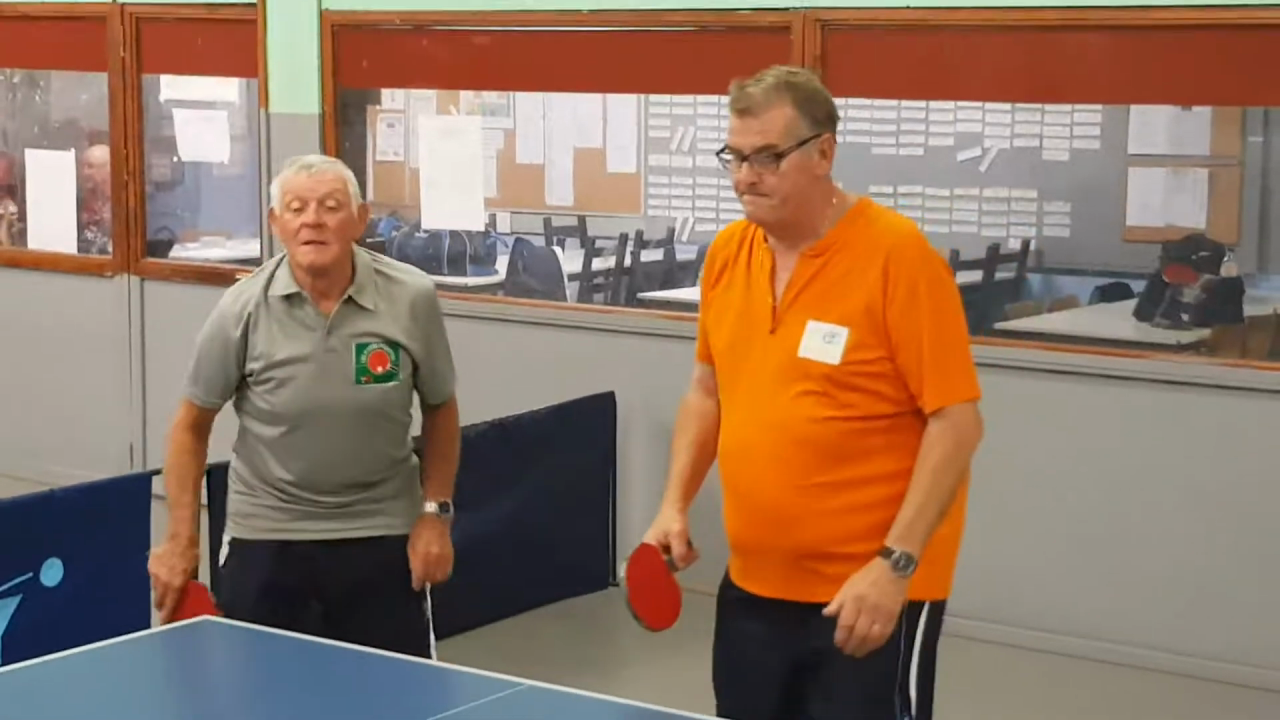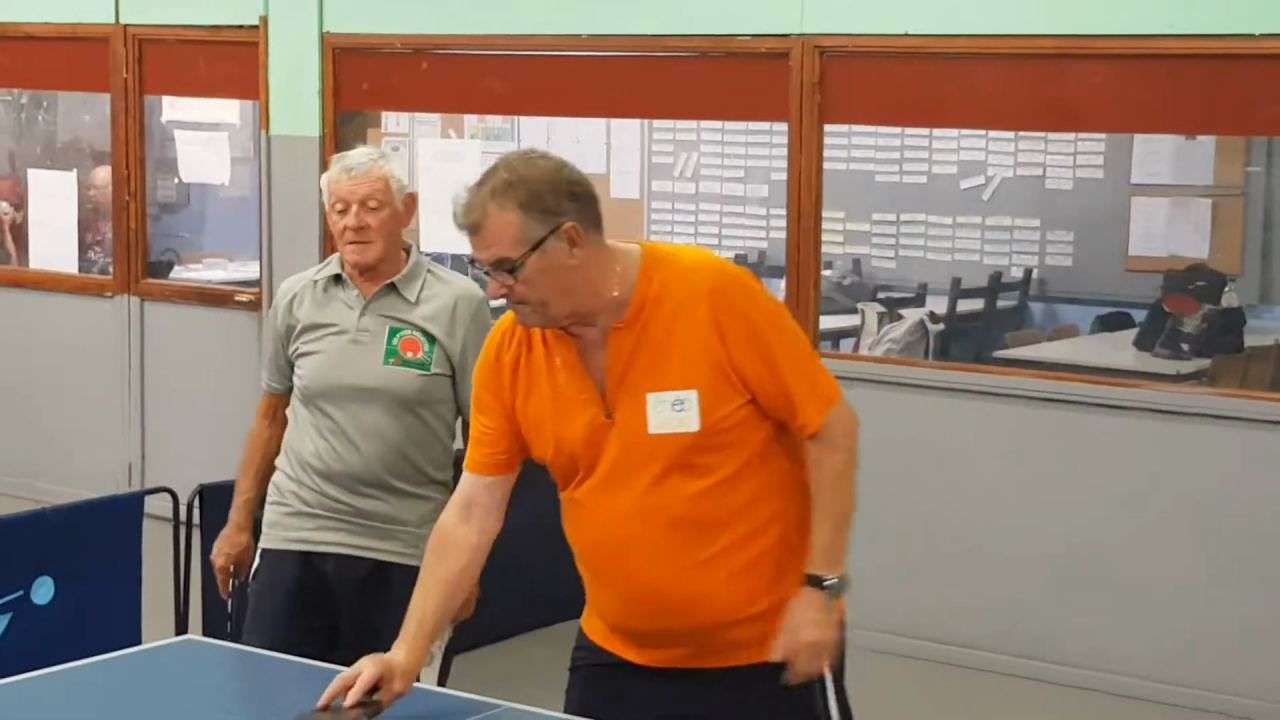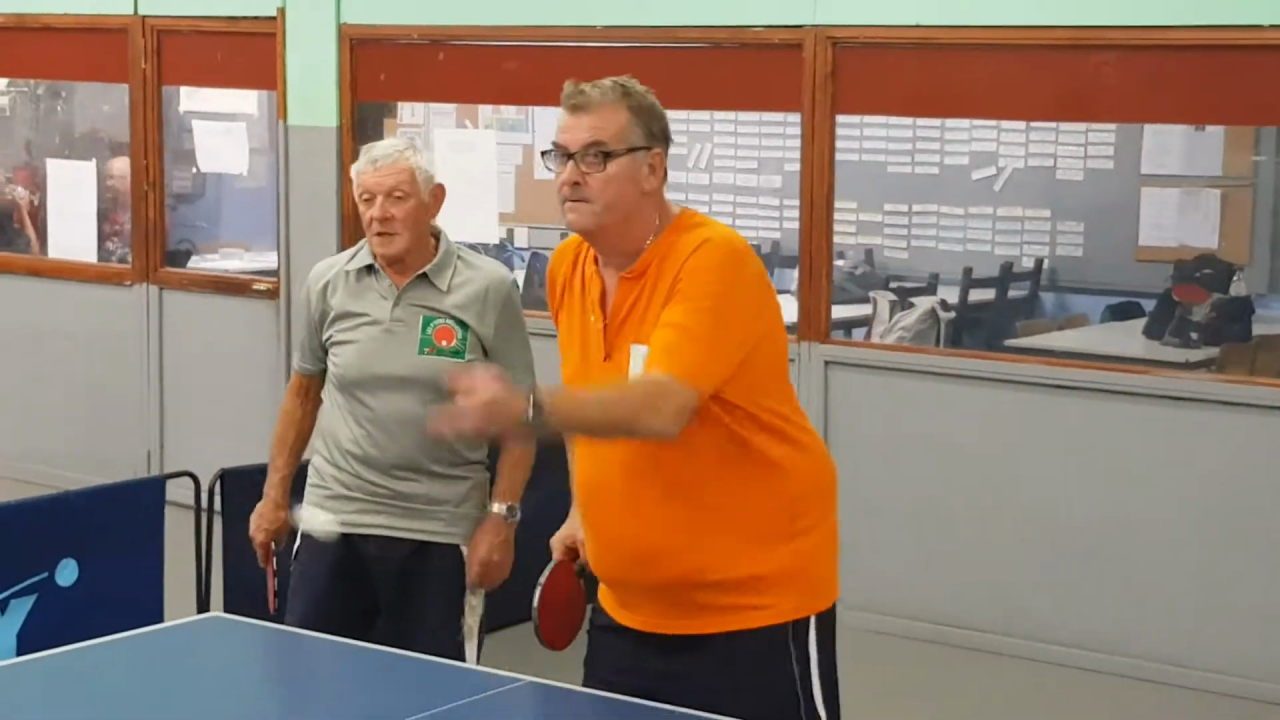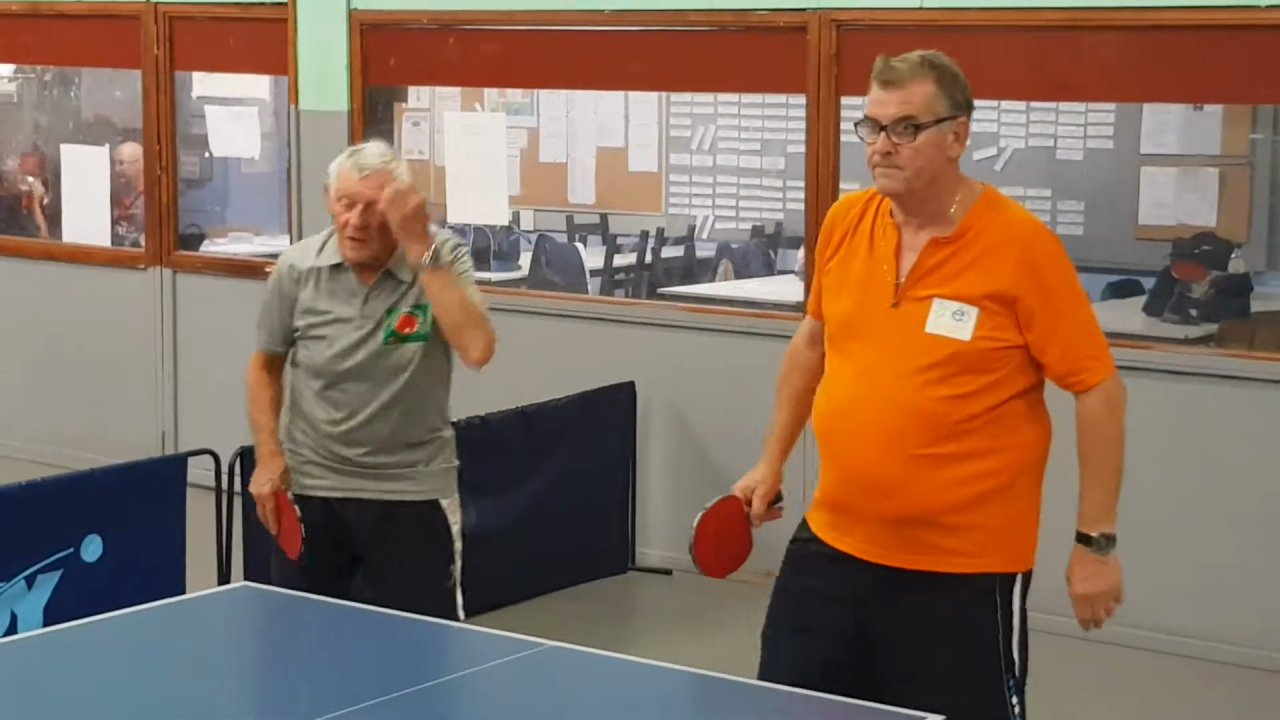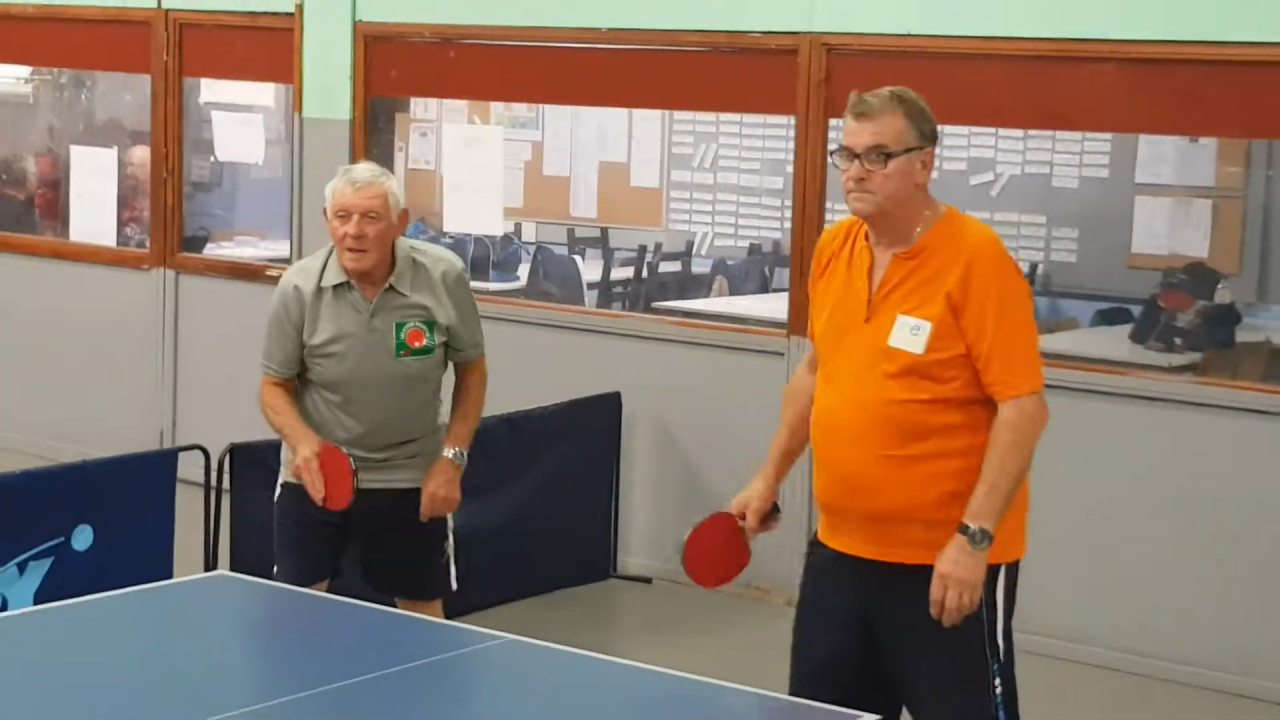
dt=1s
person 1, frame 1
left shoulder: (896, 253)
right shoulder: (727, 252)
left elbow: (958, 420)
left wrist: (895, 565)
right wrist: (675, 503)
left hip: (871, 588)
right hip: (754, 585)
person 1, frame 2
left shoulder: (713, 294)
right shoulder: (508, 351)
left elbow: (832, 430)
right elbow: (473, 512)
left wrist: (821, 587)
right wrist: (407, 652)
left hip: (766, 645)
right hip: (618, 650)
person 1, frame 3
left shoulder: (711, 259)
right shoulder: (567, 266)
left elbow: (661, 407)
left wrist: (527, 407)
right wrist: (586, 510)
left hip: (753, 606)
person 1, frame 4
left shoulder: (1020, 243)
right shoulder: (844, 221)
left elbow: (1100, 390)
left wrist: (1095, 540)
right wrist: (772, 460)
left hip: (961, 566)
right hip: (831, 544)
person 1, frame 5
left shoulder: (977, 258)
right shoulder: (833, 247)
left elbow: (1024, 407)
left wrist: (974, 537)
right wrist: (769, 477)
left hip: (947, 558)
right hip: (840, 548)
person 2, frame 1
left shoulder: (411, 297)
right shoulder: (243, 308)
left elbow: (440, 410)
right elbow: (191, 424)
left wrist: (435, 513)
right wrist: (179, 539)
left hip: (383, 531)
right hip: (267, 532)
person 2, frame 2
left shoulder: (458, 303)
right shoulder: (296, 298)
right elbow: (271, 416)
right wrist: (239, 521)
left hip: (403, 554)
right hip: (294, 542)
person 2, frame 3
left shoulder: (488, 288)
right shoulder: (327, 283)
left wrist: (501, 515)
right wrist: (275, 495)
left hip: (439, 533)
right hip: (334, 524)
person 2, frame 4
left shoulder: (442, 257)
right shoulder: (297, 267)
left elbow: (478, 350)
right elbow: (266, 365)
left wrist: (421, 250)
right wrist: (268, 454)
left hip: (413, 489)
right hip: (312, 485)
person 2, frame 5
left shoulder: (444, 277)
right shoulder: (299, 287)
left elbow: (471, 371)
right elbow: (276, 386)
left wrist: (452, 458)
right wrist: (302, 442)
left hip: (411, 478)
right hip: (316, 474)
left knee: (423, 616)
